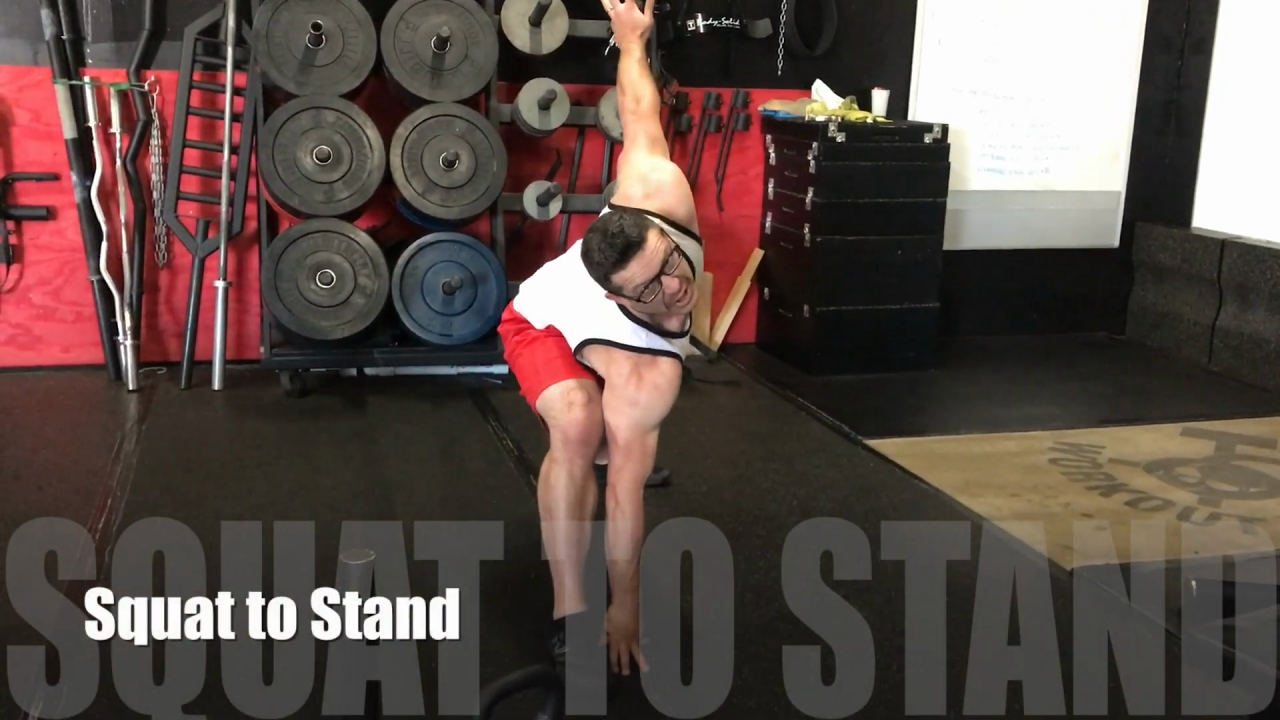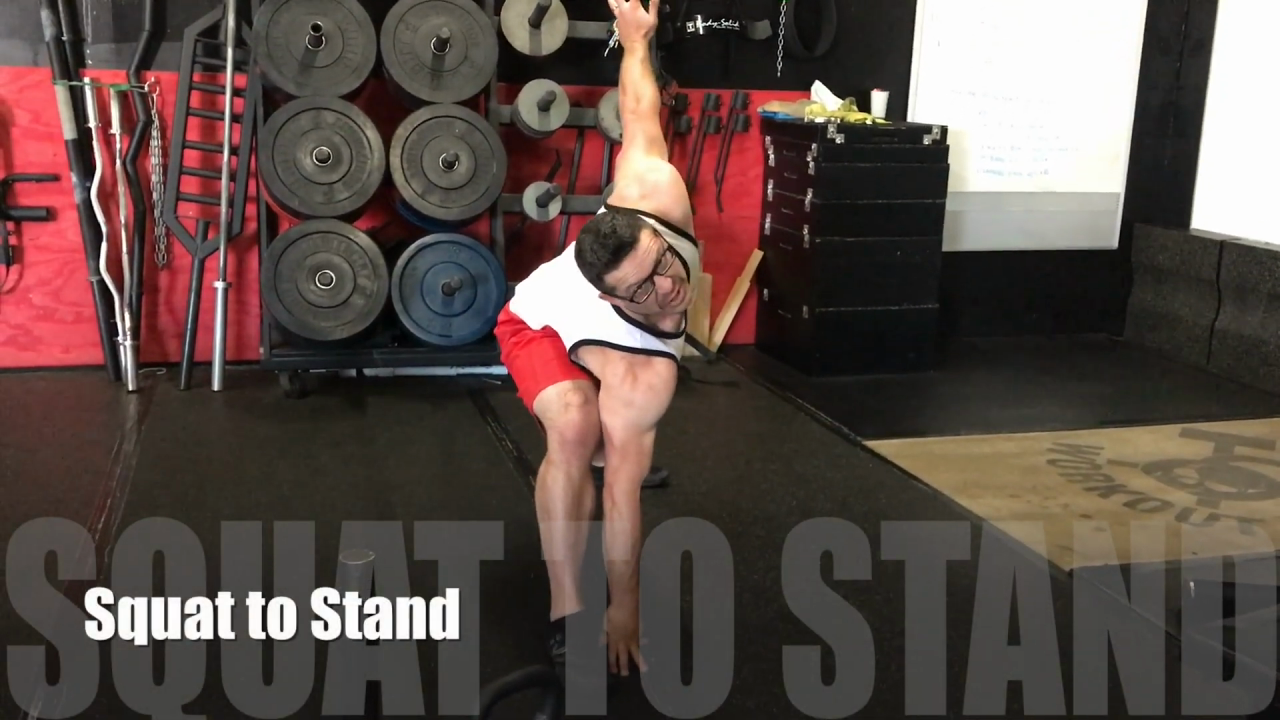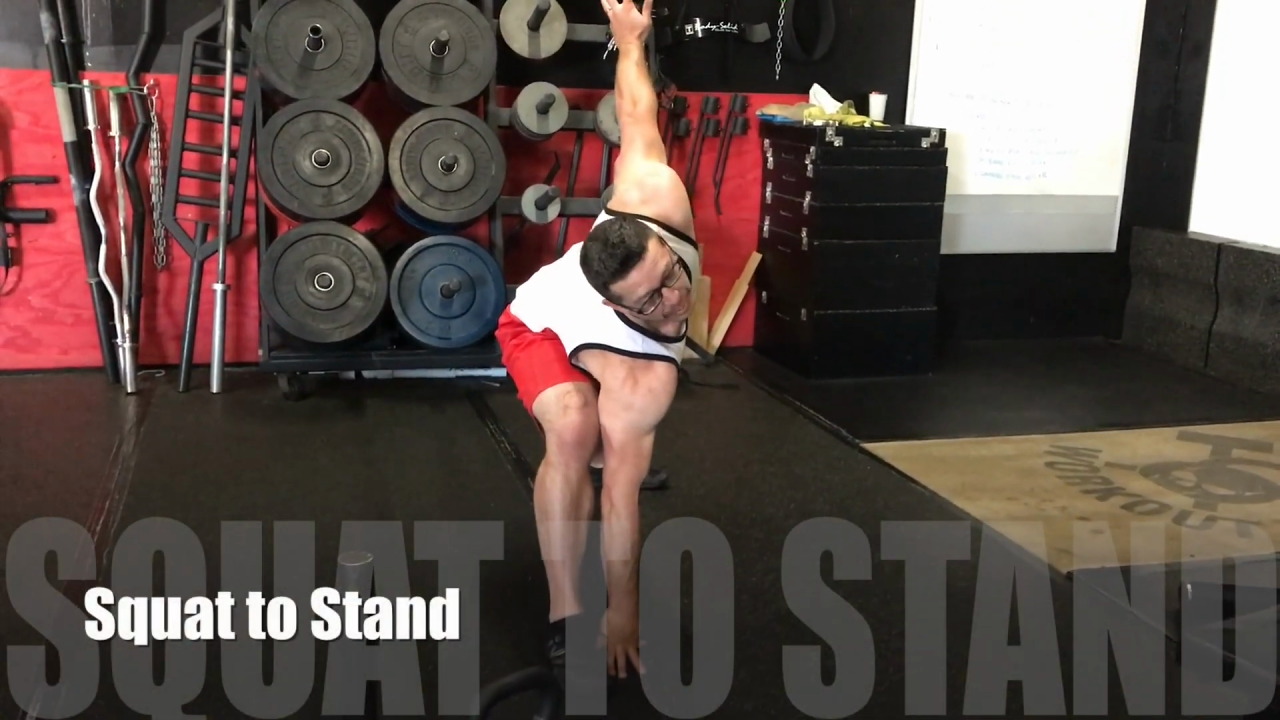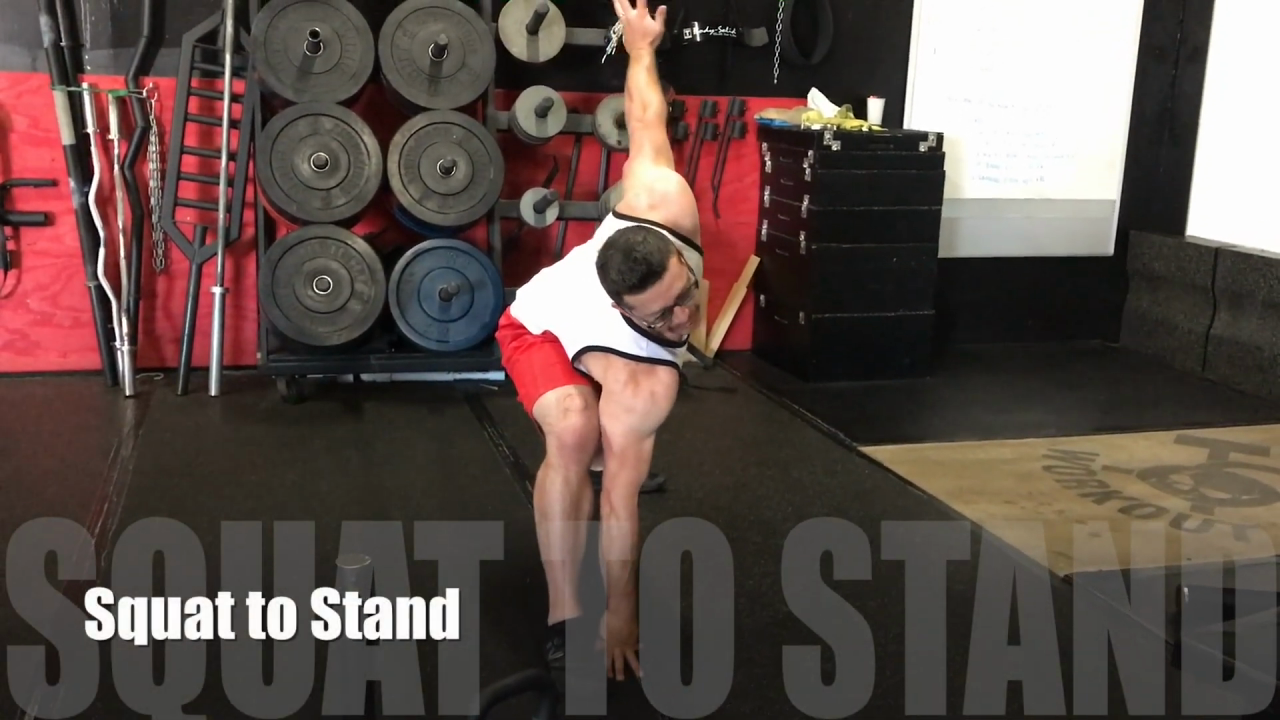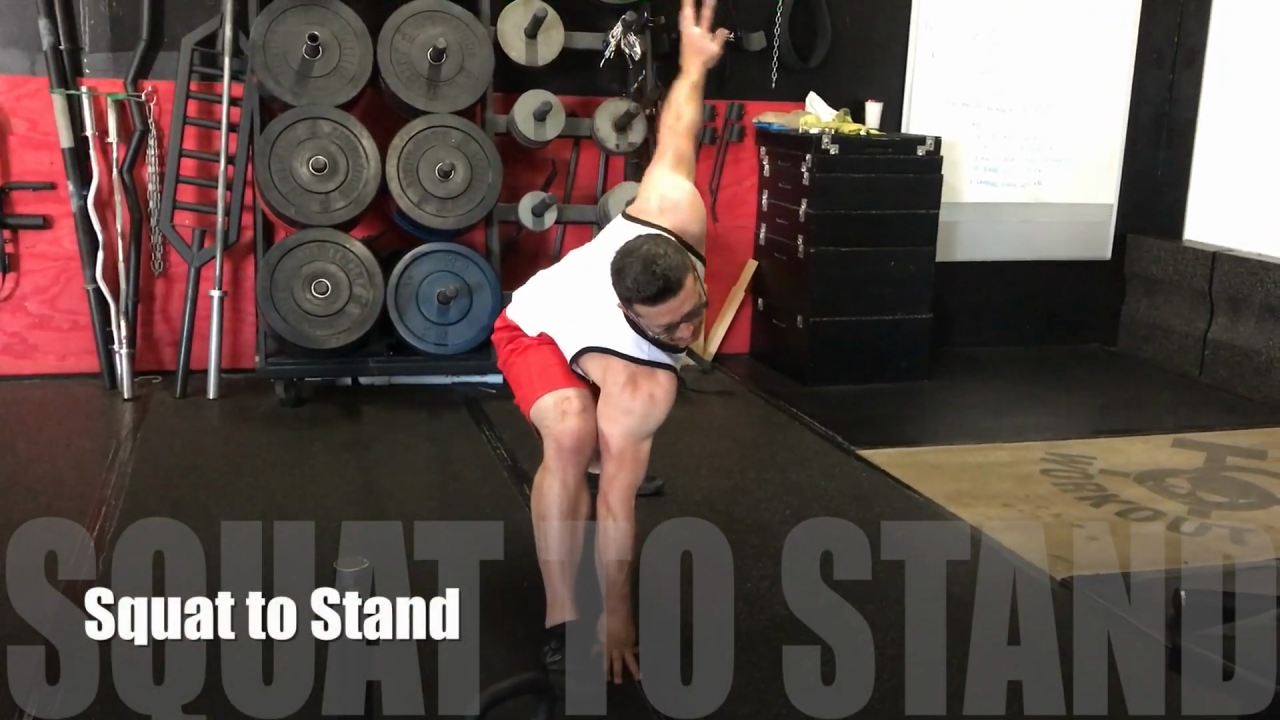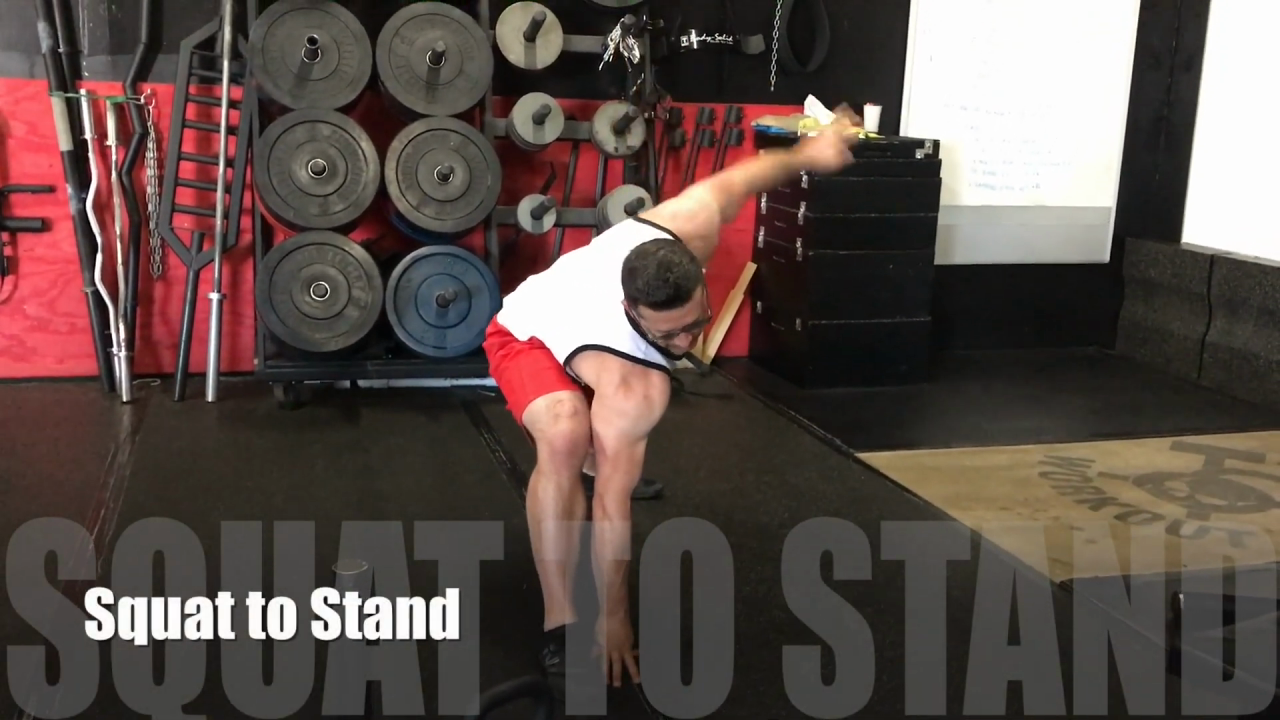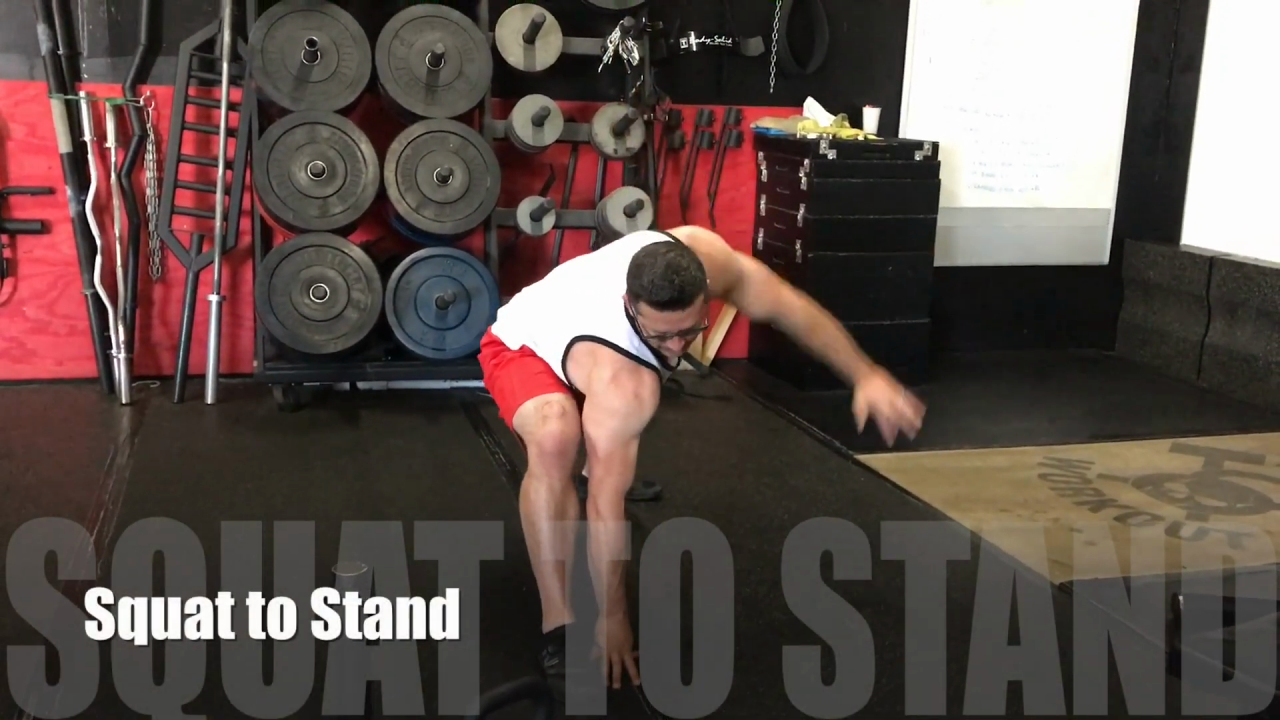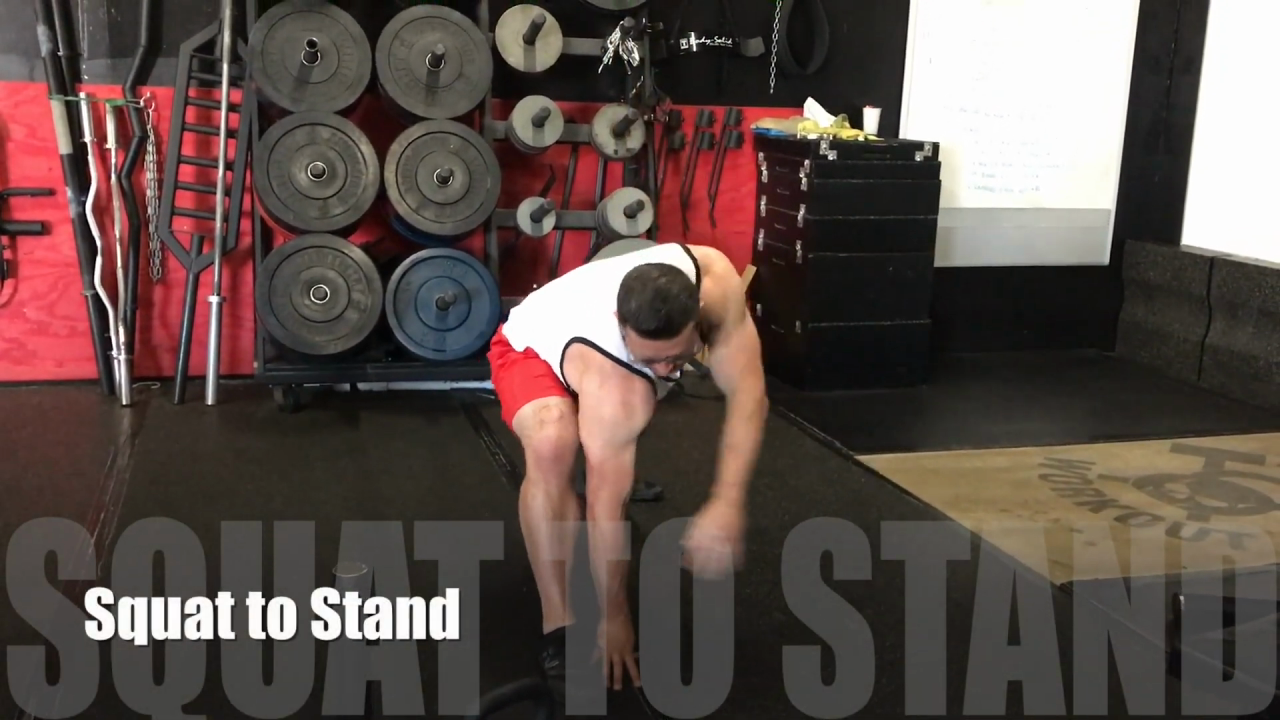
dt=0.2s
person 1, frame 1
left shoulder: (658, 196)
right shoulder: (646, 369)
left elbow: (639, 116)
right elbow: (624, 489)
right wrist: (625, 612)
left hip: (568, 292)
right hip: (541, 322)
left knee: (626, 433)
right knee: (580, 428)
right ankle: (570, 612)
person 1, frame 2
left shoulder: (654, 196)
right shoulder: (641, 371)
left elbow: (640, 114)
right elbow: (621, 490)
right wrist: (624, 613)
left hip: (562, 291)
right hip: (539, 324)
left knee: (624, 435)
right knee: (577, 430)
right ankle: (568, 612)
person 1, frame 3
left shoulder: (654, 203)
right shoulder: (642, 373)
left elbow: (637, 119)
right elbow: (619, 493)
right wrist: (624, 615)
left hip: (566, 292)
right hip: (540, 326)
left knee: (623, 439)
right knee: (575, 431)
left ankle: (606, 440)
right ankle: (566, 614)
person 1, frame 4
left shoulder: (665, 210)
right shoulder: (643, 379)
left elbow: (645, 127)
right elbow: (618, 497)
right wrist: (621, 616)
left hip: (575, 296)
right hip: (538, 326)
left knee: (624, 437)
right knee: (576, 435)
right ankle: (565, 616)
person 1, frame 5
left shoulder: (671, 223)
right shoulder: (640, 380)
left elbow: (676, 140)
right elbow: (616, 502)
left wrist: (692, 62)
right wrist: (617, 619)
left hip: (570, 300)
right hip: (528, 331)
right knee: (570, 439)
right ankle: (562, 620)
person 1, frame 6
left shoulder: (682, 232)
right shoulder: (632, 387)
left elbow: (726, 182)
right elbow: (613, 505)
left wrist: (807, 155)
right wrist: (614, 620)
right hip: (525, 338)
right knee: (566, 442)
right ankle: (561, 623)
person 1, frame 7
left shoulder: (691, 254)
right shoulder: (623, 378)
left elbow: (782, 304)
right elbow: (607, 497)
left wrist: (864, 374)
right wrist: (615, 620)
left hip: (582, 318)
right hip: (521, 346)
right knee: (556, 440)
right ankle: (559, 624)
person 1, frame 8
left shoulder: (711, 280)
right shoulder: (607, 380)
left elbow: (746, 389)
right elbow: (606, 505)
left wrist: (727, 504)
right wrist: (614, 621)
left hip: (594, 325)
right hip: (533, 346)
right knee: (552, 449)
right ankle: (558, 626)
